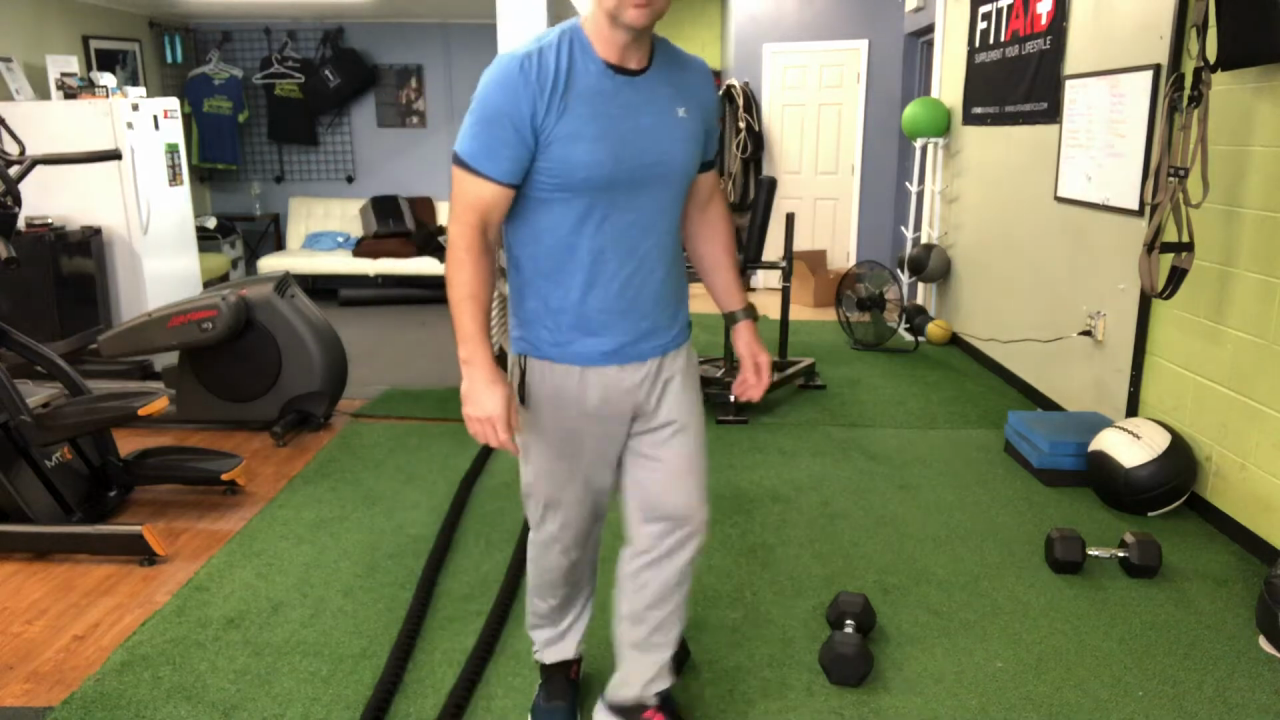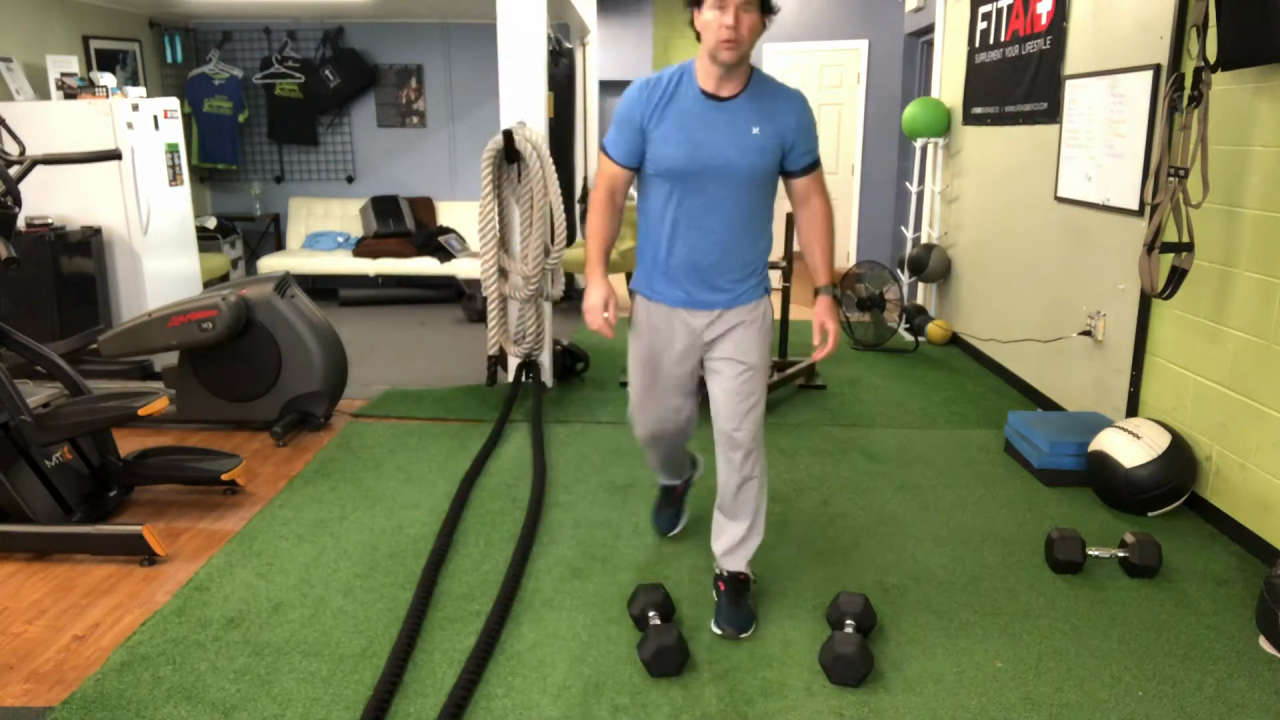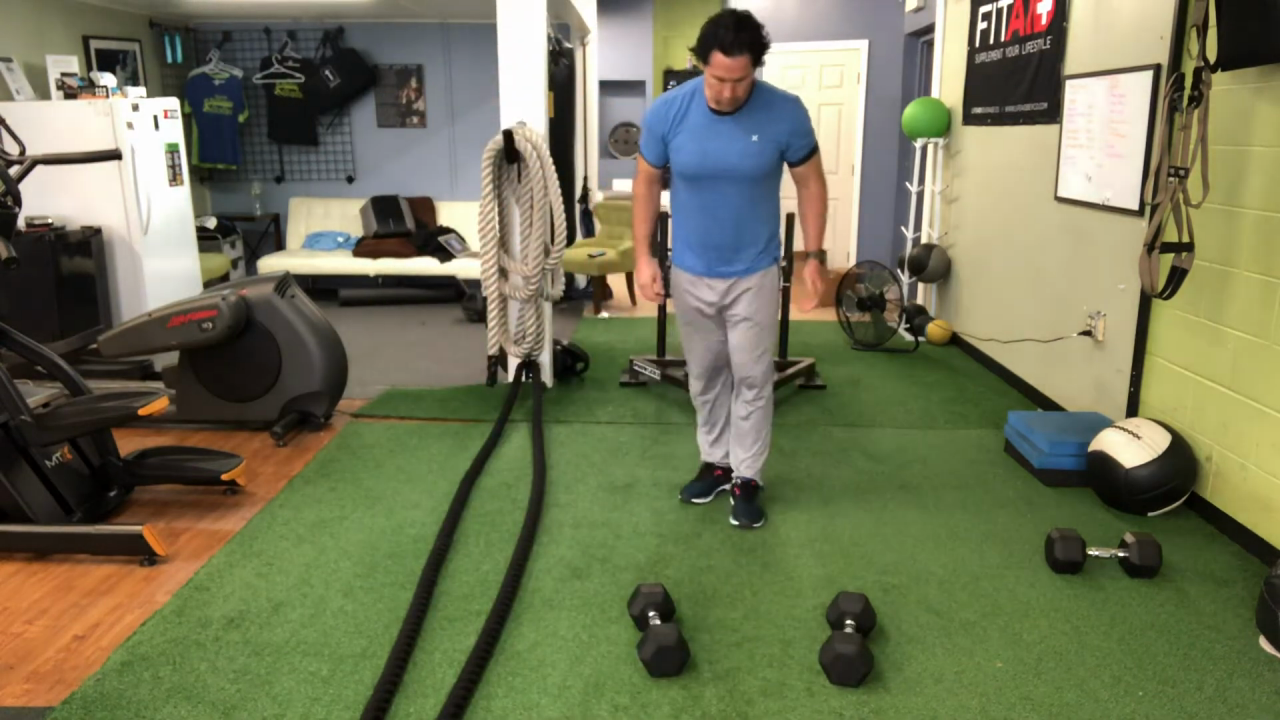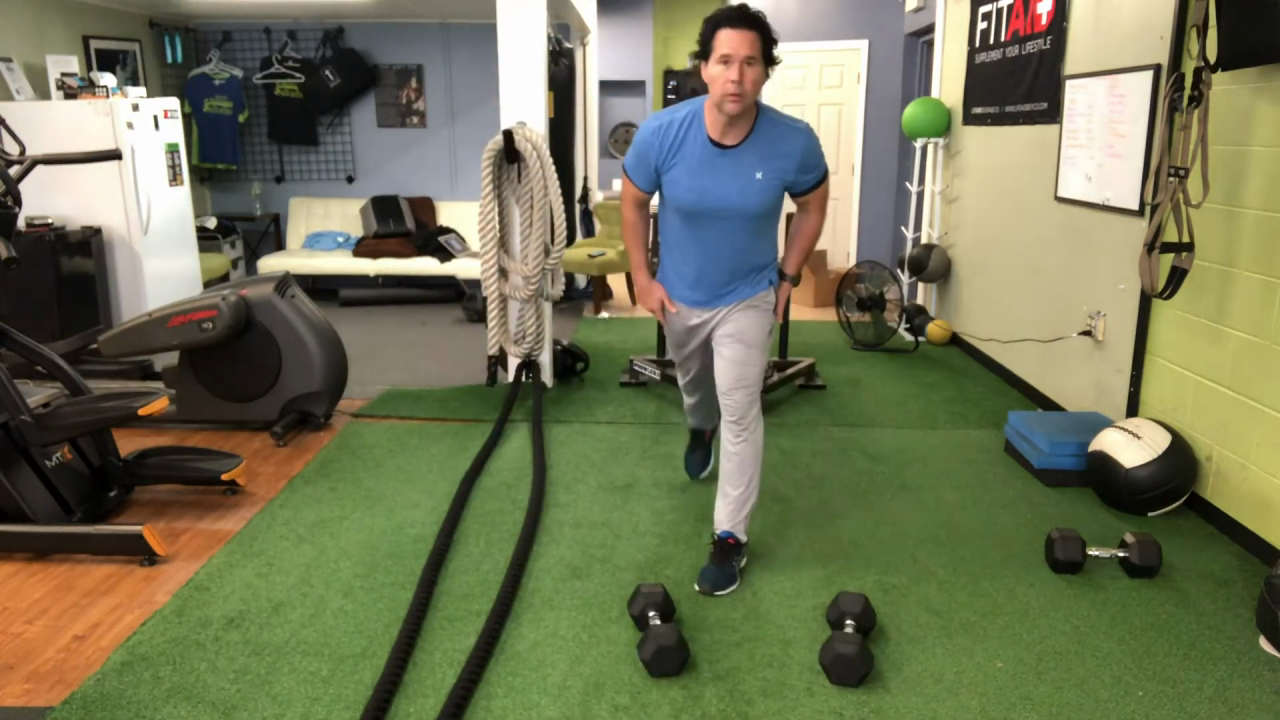
dt=1s
person 1, frame 1
left shoulder: (694, 84)
right shoulder: (523, 80)
right elbow: (472, 227)
left wrist: (740, 317)
right wrist: (478, 366)
left hip: (666, 357)
right hip: (562, 369)
left knee: (672, 526)
right knee: (563, 532)
right ankle: (557, 660)
person 1, frame 2
left shoulder: (787, 111)
right shoulder: (646, 100)
left elbow: (809, 201)
right elbow: (608, 190)
left wrist: (824, 291)
right wrist: (596, 273)
left hip: (741, 310)
right hip: (659, 305)
left knee: (740, 440)
right knee: (655, 425)
left ankle: (733, 572)
right ankle: (675, 479)
person 1, frame 3
left shoulder: (786, 112)
right shoulder: (667, 111)
left elbow: (810, 183)
right elbow: (647, 182)
left wrist: (813, 256)
right wrist: (643, 256)
left hip: (754, 275)
right hip: (690, 273)
left knee: (751, 378)
right knee: (706, 375)
left ankle: (747, 477)
right ankle: (716, 462)
person 1, frame 4
left shoulder: (794, 142)
right shoulder: (660, 134)
left elbow: (813, 208)
right elbow: (632, 204)
left wrist: (787, 277)
right wrist: (642, 278)
left hip: (748, 297)
right hip: (679, 294)
left knee: (739, 412)
right knee: (691, 382)
left ankle: (730, 537)
right ankle: (700, 427)
